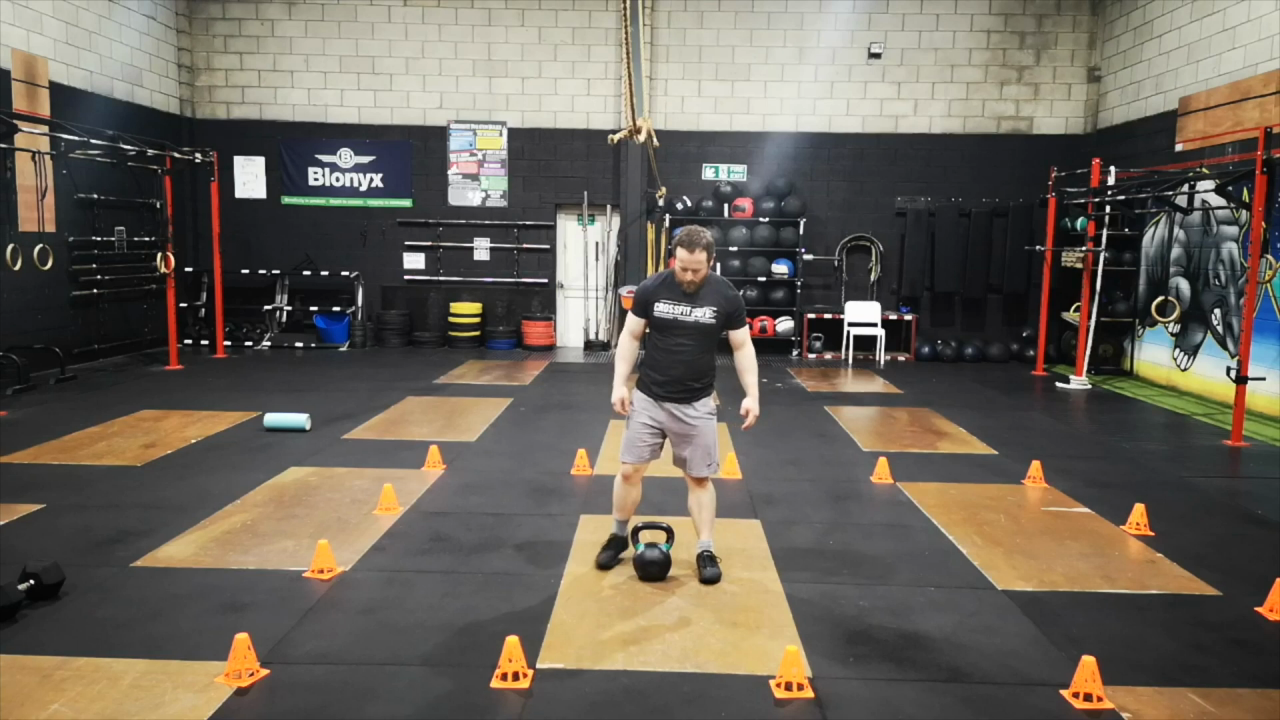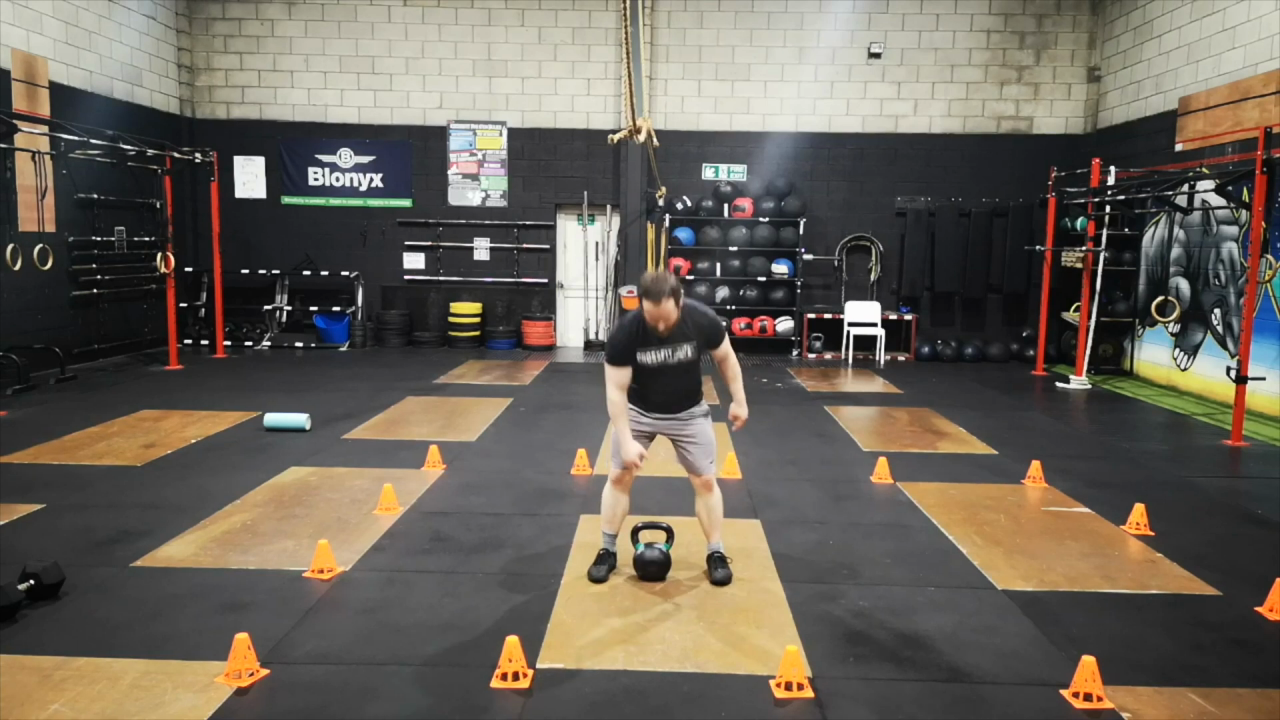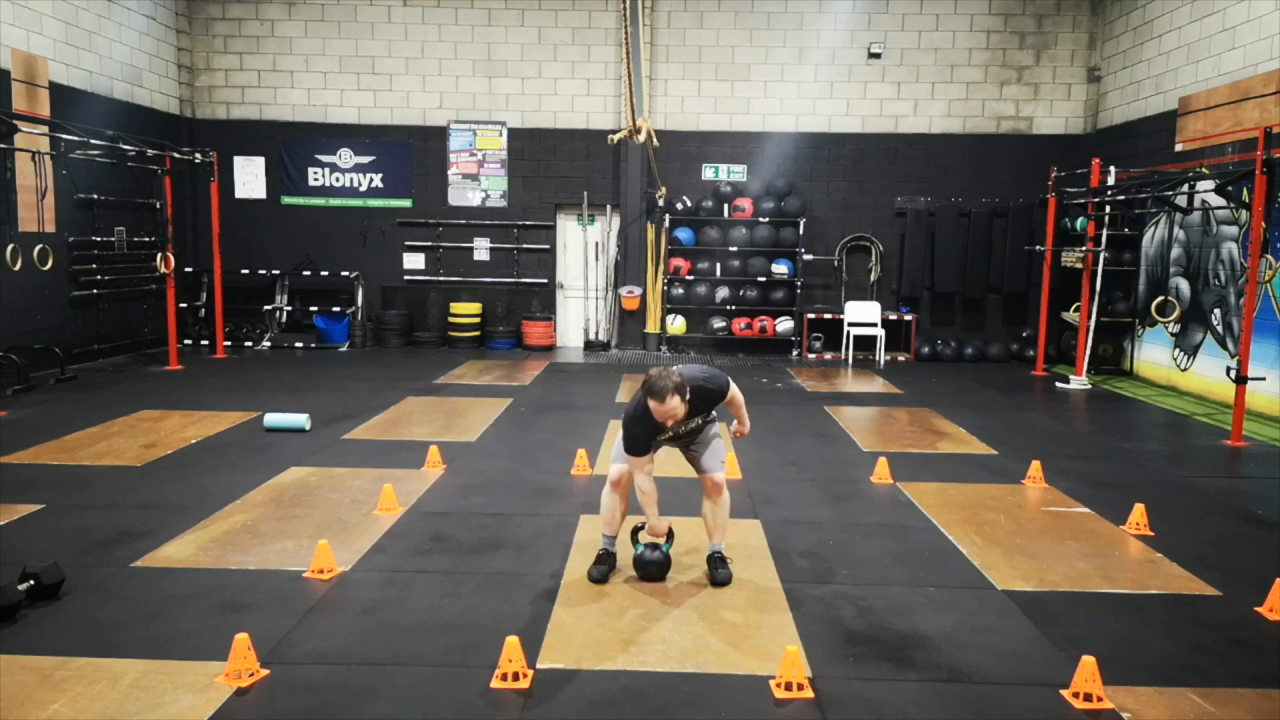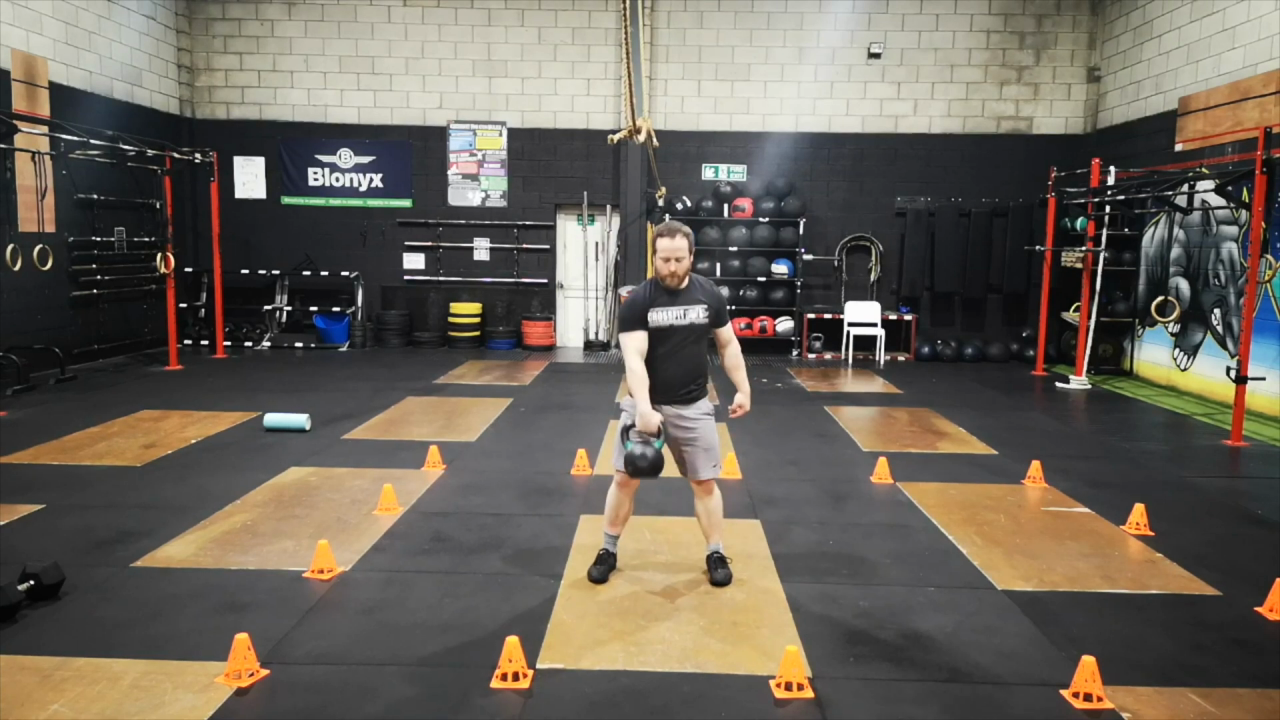
dt=0.7s
person 1, frame 1
left shoulder: (726, 296)
right shoulder: (652, 289)
left elbow: (742, 347)
right elbow: (630, 336)
left wrist: (751, 394)
right wrist: (620, 383)
left hip: (696, 404)
right hip: (648, 398)
left knee: (699, 477)
right knee: (629, 470)
left ankle: (705, 551)
right ankle: (619, 536)
person 1, frame 2
left shoulder: (703, 320)
right shoulder: (624, 332)
left elbow: (725, 357)
right elbow: (616, 389)
left wrist: (739, 400)
right wrist: (625, 440)
left hip: (689, 411)
right hip: (639, 411)
left knee: (705, 479)
right knee: (619, 475)
left ankle: (716, 553)
right ankle: (607, 550)
person 1, frame 3
left shoulder: (708, 384)
right shoulder: (636, 417)
left elbow: (732, 393)
right elbow: (642, 475)
left wrist: (742, 420)
right wrist: (654, 520)
left hip: (699, 426)
right hip: (648, 431)
left knee: (715, 481)
right knee: (618, 477)
left ankle: (716, 554)
right ankle: (607, 551)
person 1, frame 4
left shoulder: (709, 294)
right shoulder: (638, 301)
left elbow: (728, 344)
right elbow: (634, 360)
left wrist: (743, 389)
right wrist: (644, 409)
left hip: (694, 407)
right hip: (645, 408)
left knee: (705, 482)
right knee: (626, 479)
left ankle: (715, 554)
right ankle: (608, 551)
